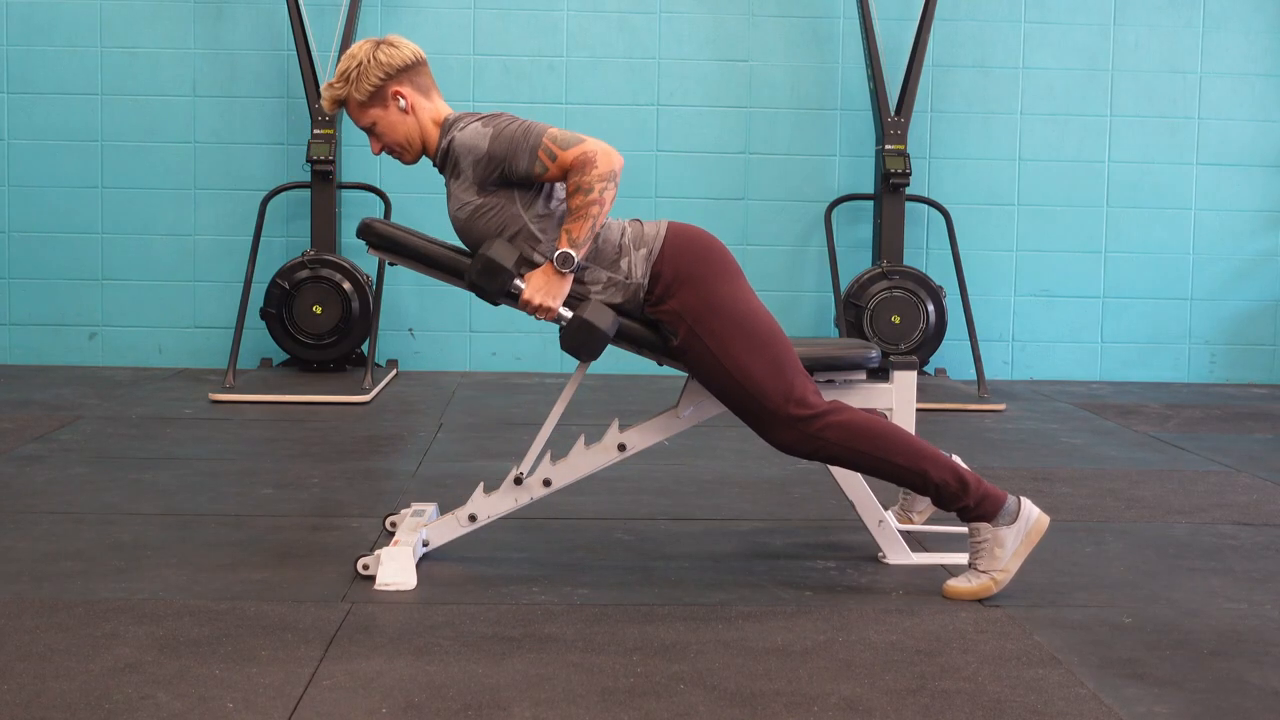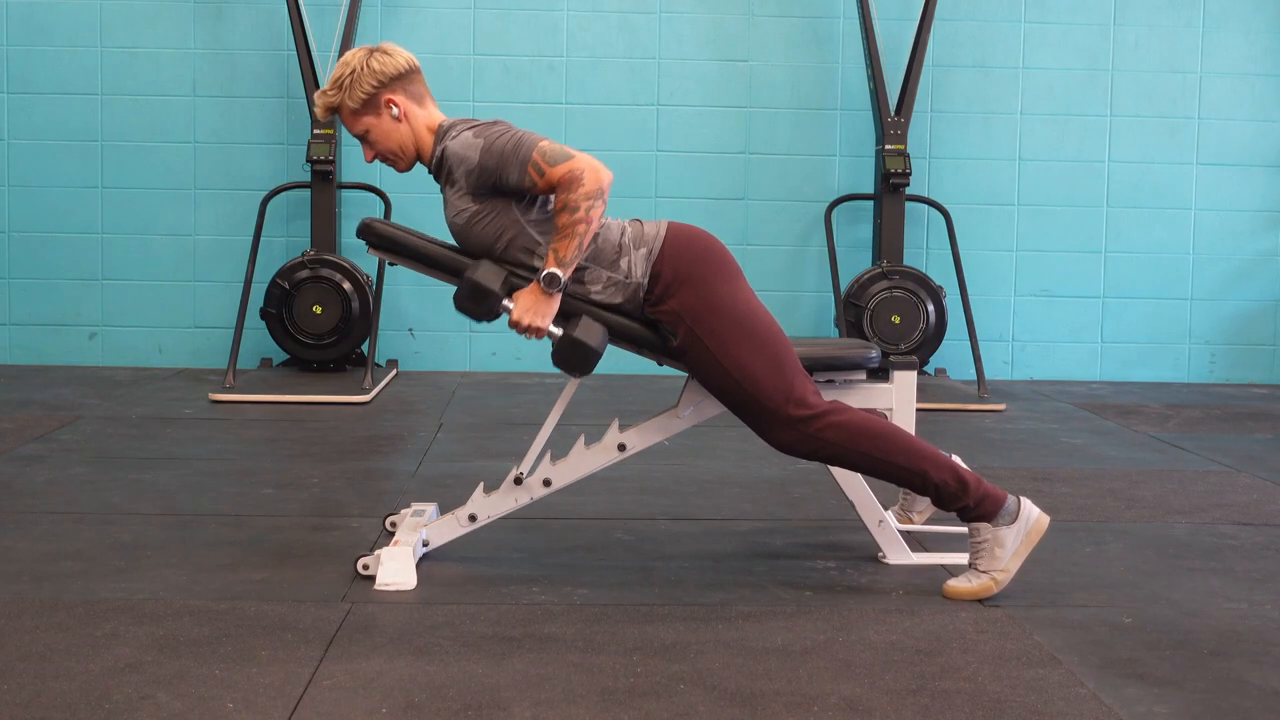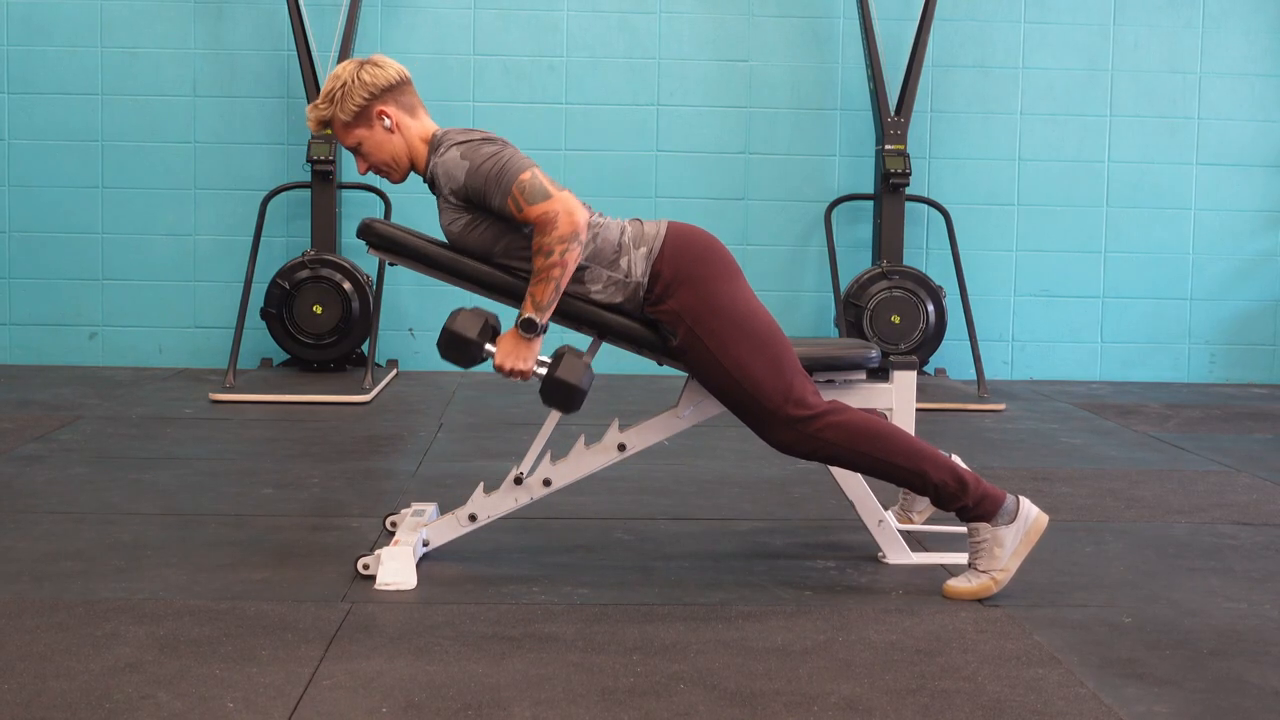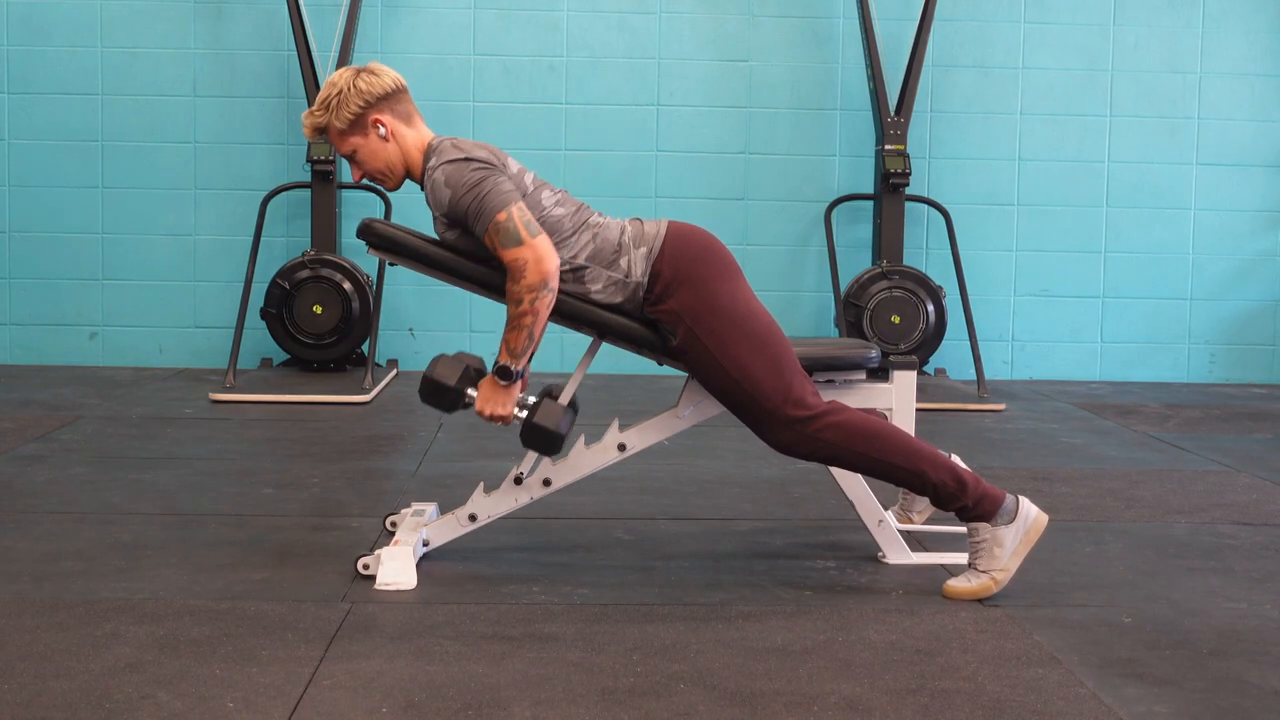
dt=0.3s
person 1, frame 1
left shoulder: (478, 137)
right shoulder: (461, 157)
left elbow: (600, 160)
left wrist: (559, 268)
left hip: (672, 274)
right hip: (664, 273)
left knee: (796, 417)
right knee: (787, 408)
left ankle: (998, 512)
right ankle: (929, 473)
person 1, frame 2
left shoulder: (469, 145)
right shoulder: (456, 162)
left elbow: (588, 175)
left wrist: (548, 285)
left hip: (672, 272)
right hip: (662, 273)
left knee: (796, 415)
right knee: (787, 410)
left ankle: (996, 511)
right ankle: (931, 472)
person 1, frame 3
left shoulder: (459, 158)
right shoulder: (453, 167)
left elbow: (565, 222)
left wrist: (526, 331)
left hip: (674, 273)
right hip: (667, 269)
left knee: (795, 416)
right knee: (785, 411)
left ankle: (997, 512)
right ankle: (931, 474)
person 1, frame 4
left shoulder: (451, 172)
right shoulder: (455, 167)
left elbow: (538, 267)
left wrist: (505, 378)
right wrist: (515, 367)
left hip: (673, 274)
right hip: (666, 266)
left knee: (794, 416)
right knee: (787, 410)
left ankle: (995, 510)
right ankle: (929, 471)
